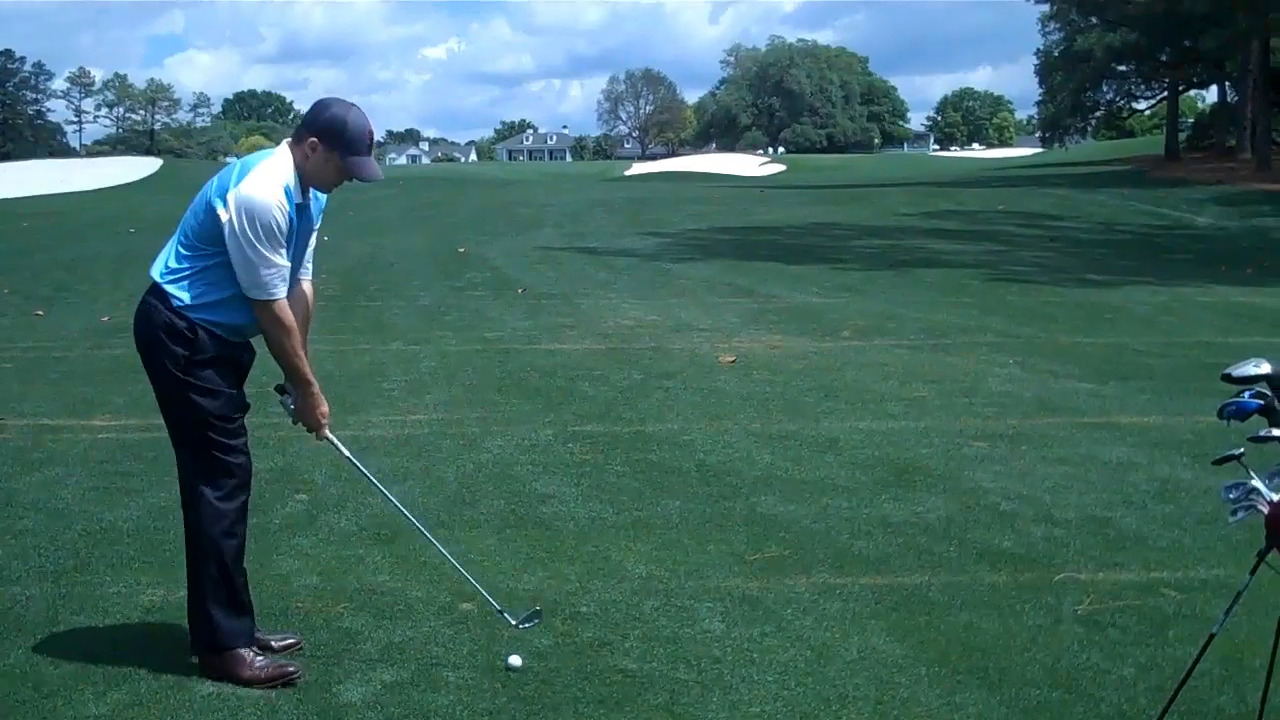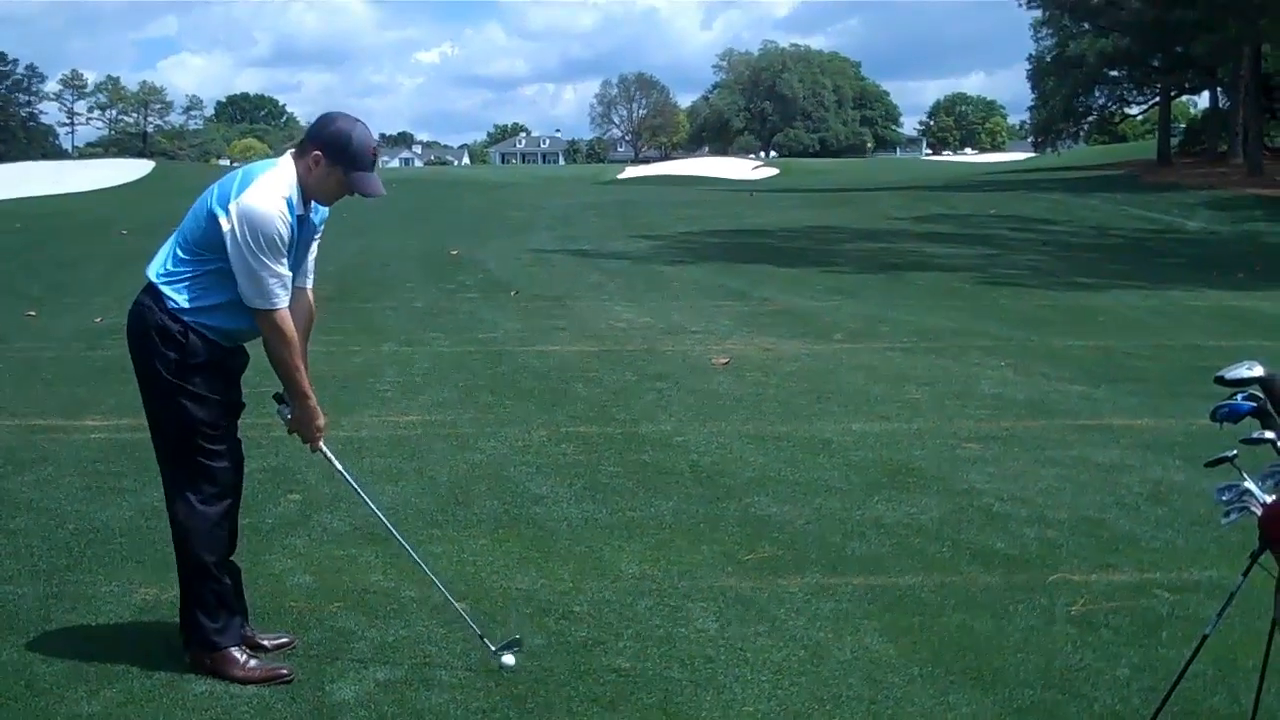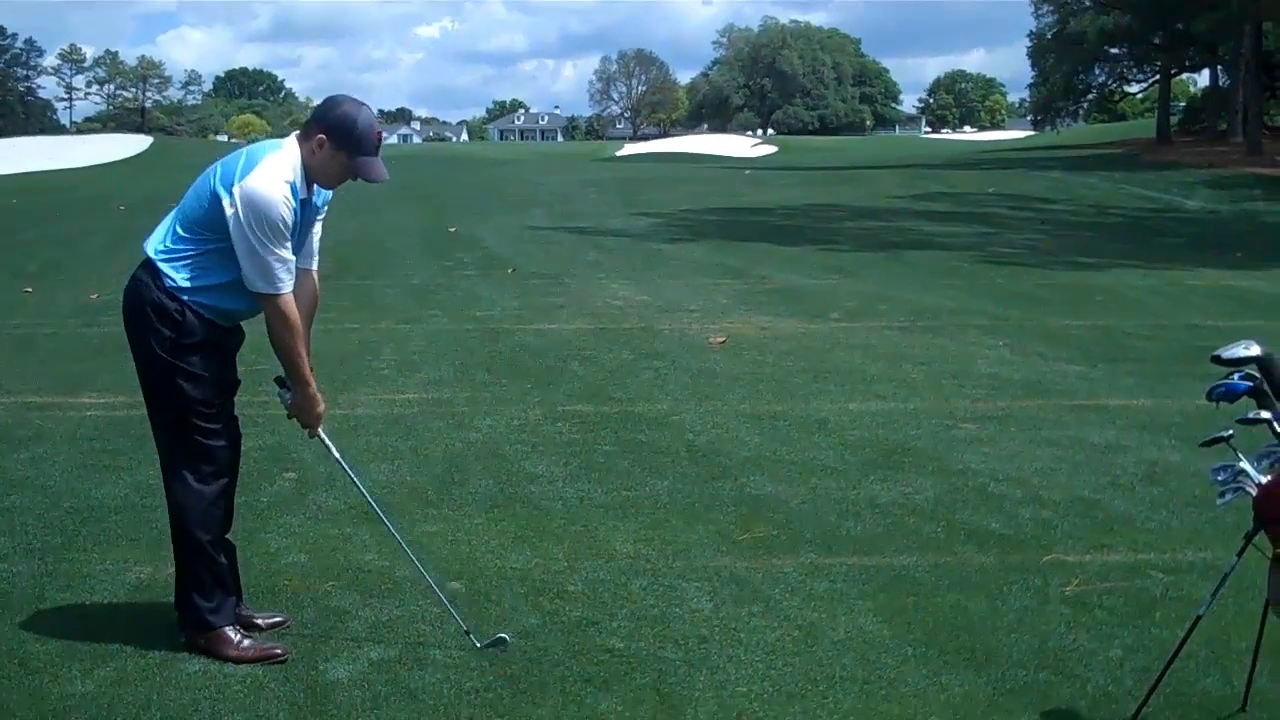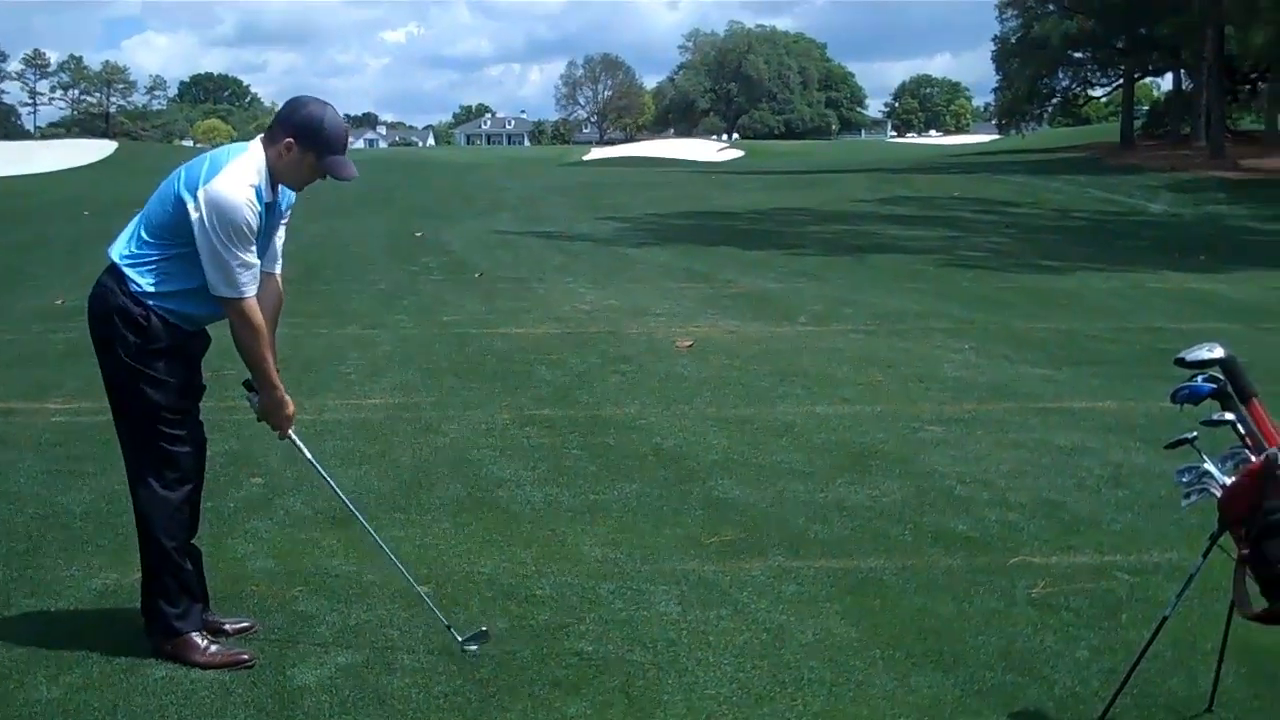
dt=0.2s
person 1, frame 1
left shoulder: (307, 193)
right shoulder: (258, 194)
left elbow: (299, 287)
right elbow: (269, 307)
left wrist: (301, 383)
right wrist: (308, 389)
left hip: (215, 333)
right hip: (180, 332)
left knee: (224, 475)
right knee: (219, 477)
left ankle: (228, 622)
right ankle: (222, 643)
person 1, frame 2
left shoulder: (309, 202)
right shoulder: (261, 204)
left elbow: (300, 295)
right elbow: (272, 318)
left wrist: (300, 393)
right wrist: (305, 402)
left hip: (210, 336)
right hip: (173, 334)
left knee: (223, 478)
right knee: (204, 483)
left ankle: (225, 622)
right ankle: (212, 641)
person 1, frame 3
left shoulder: (311, 184)
right shoulder: (266, 188)
left elbow: (304, 278)
right elbow: (277, 303)
left wrist: (301, 376)
right wrist: (305, 388)
left hip: (205, 314)
right hip: (169, 312)
left knee: (219, 455)
right knee: (200, 461)
left ankle: (219, 600)
right ankle: (207, 621)
person 1, frame 4
left shoulder: (274, 187)
right shoulder: (230, 192)
left elbow: (267, 283)
right elbow: (241, 308)
left wrist: (269, 380)
right wrist: (273, 391)
left hip: (170, 318)
right hip: (133, 317)
left knee: (185, 460)
right knee: (165, 467)
left ankle: (186, 605)
right ankle: (174, 626)
